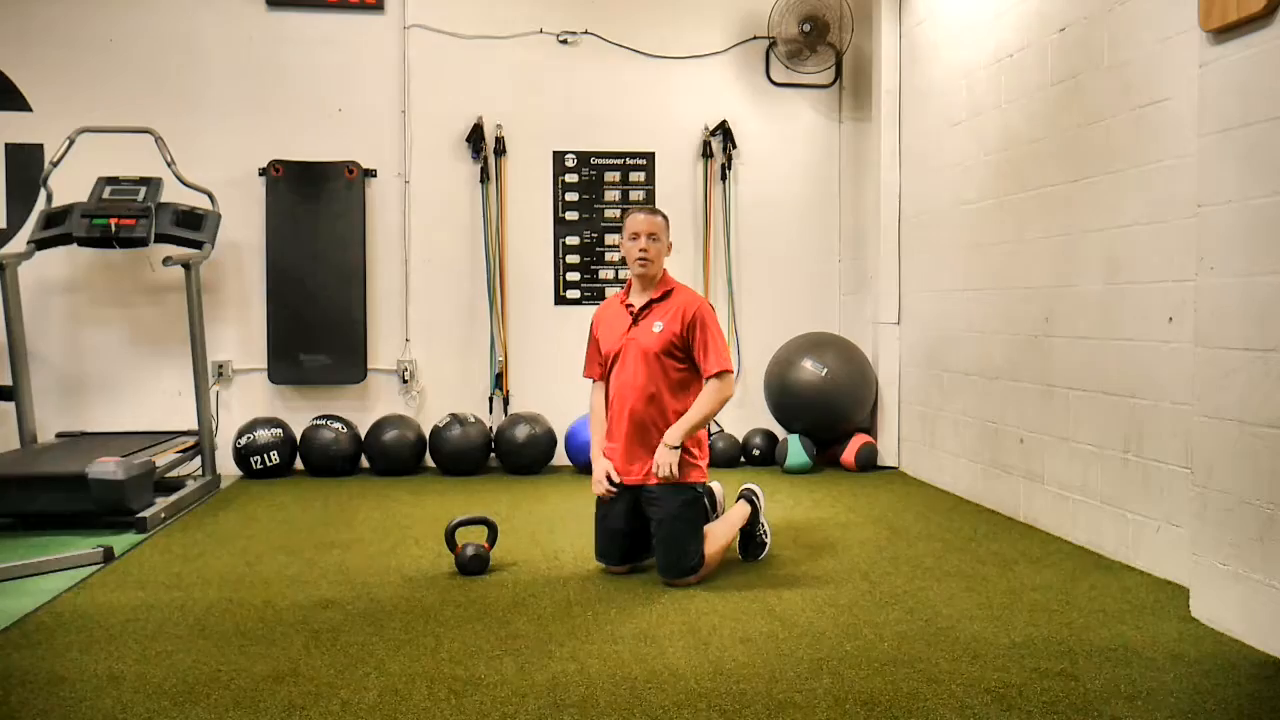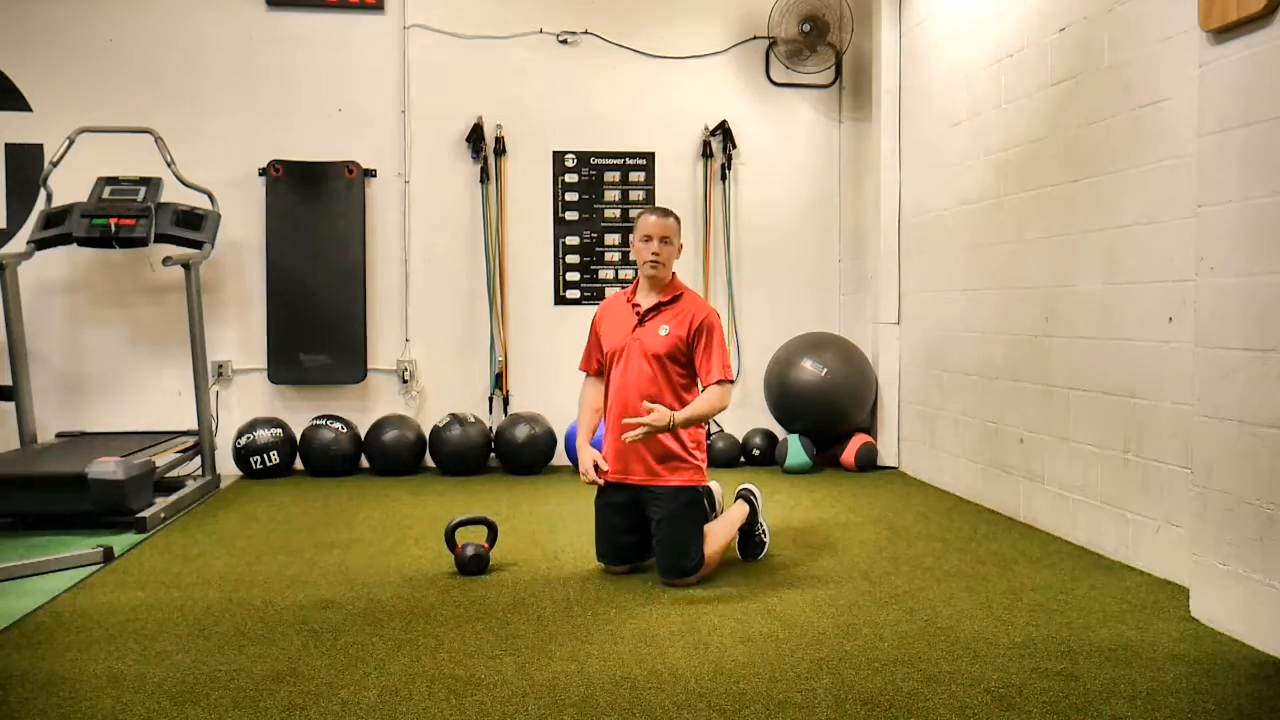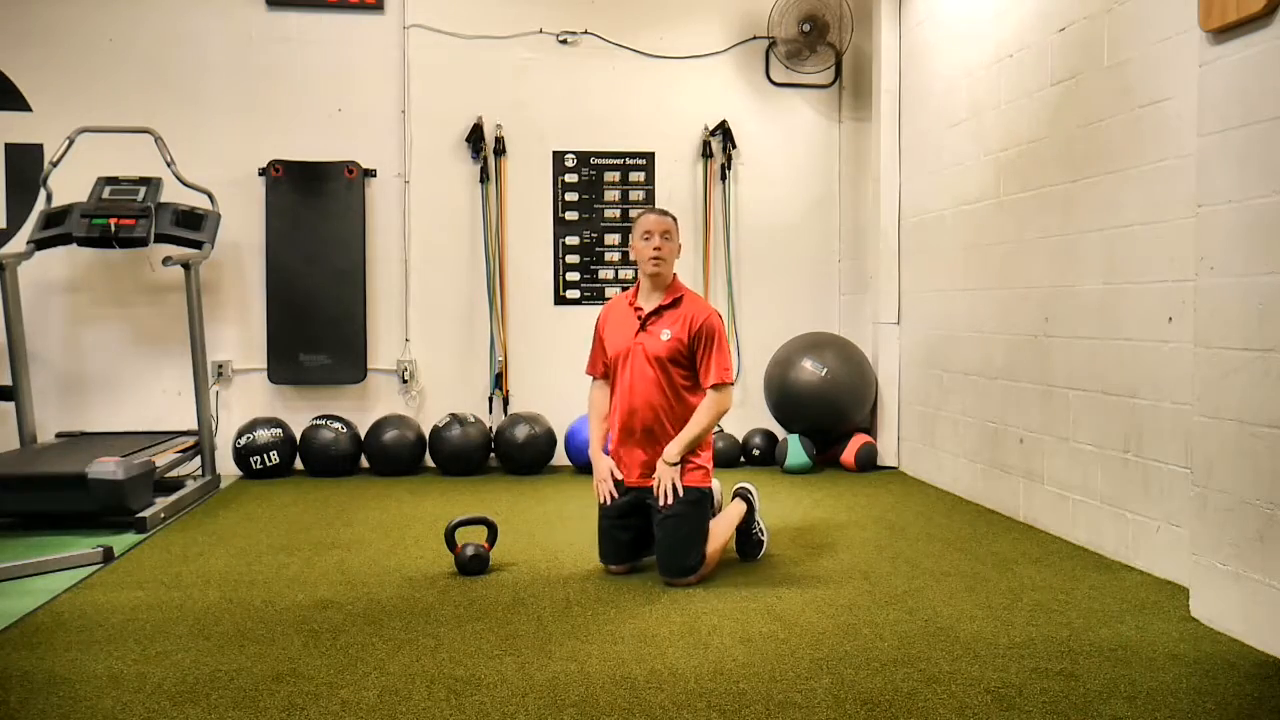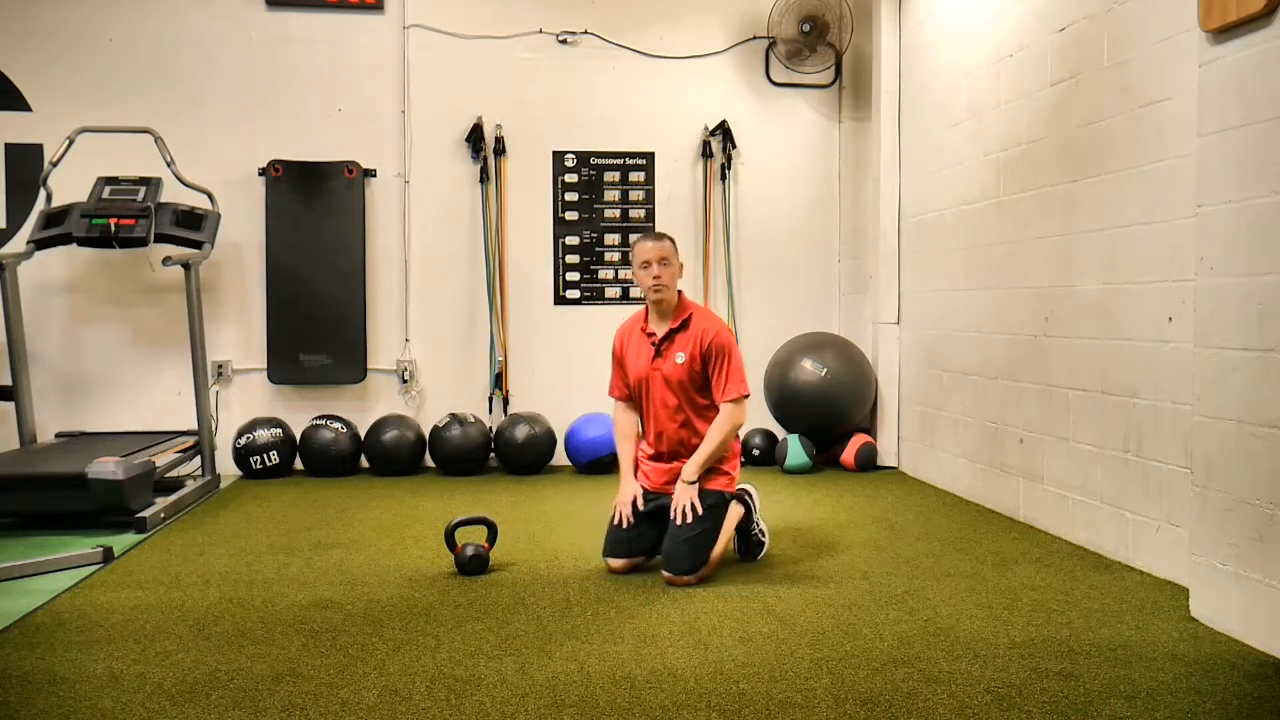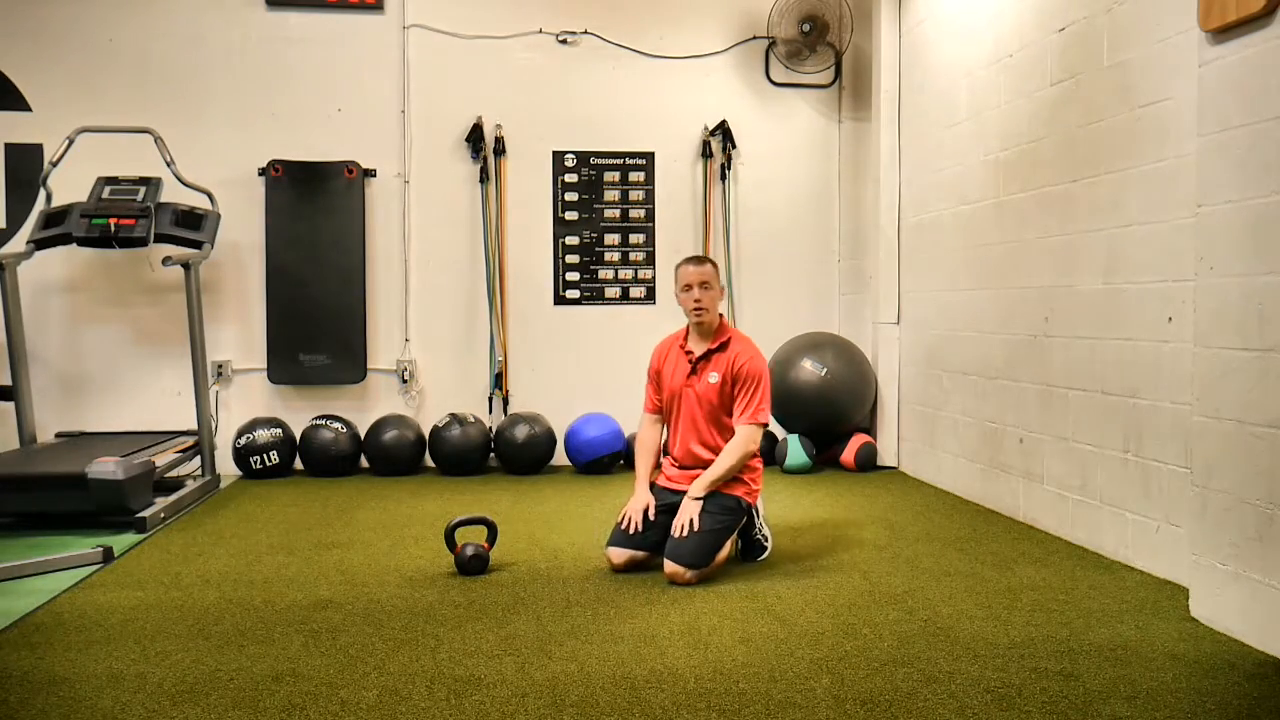
dt=0.4s
person 1, frame 1
left shoulder: (691, 307)
right shoulder: (605, 313)
left elbow: (722, 385)
right elbow: (600, 388)
left wrist: (674, 439)
right wrist: (598, 455)
left hip: (672, 466)
right hip: (620, 467)
left knee: (680, 574)
right knee: (616, 564)
left ankle: (745, 510)
right ankle: (704, 502)
person 1, frame 2
left shoulder: (698, 314)
right shoulder: (608, 310)
left elbow: (720, 393)
right elbow: (595, 381)
left wrist: (672, 420)
right wrist: (583, 442)
left hip: (674, 468)
right hip: (618, 468)
left knee: (680, 575)
right knee: (617, 564)
left ankle: (743, 509)
right ankle: (701, 505)
person 1, frame 3
left shoulder: (700, 315)
right shoulder: (610, 313)
left elbow: (720, 397)
right elbow: (601, 385)
left wrist: (672, 454)
right wrist: (597, 452)
left hip: (679, 469)
right hip: (624, 468)
left knee: (680, 574)
right knee: (617, 565)
left ankle: (741, 509)
right ankle: (703, 504)
person 1, frame 4
left shoulder: (711, 332)
right shoulder: (626, 336)
left elbow: (733, 414)
right elbow: (625, 408)
left wrist: (689, 476)
right wrist: (627, 477)
left hip: (706, 473)
right hip: (651, 474)
left knee: (680, 573)
right knee: (619, 561)
left ankle: (738, 510)
right ankle: (678, 526)
person 1, frame 5
left shoulder: (745, 357)
right shoulder: (664, 352)
left elbow: (748, 441)
right elbow: (651, 422)
left wrist: (697, 492)
right wrist: (641, 487)
left hip: (727, 482)
right hip: (673, 479)
left knee: (680, 570)
right knee: (619, 555)
left ankle: (740, 524)
right ankle: (685, 531)
